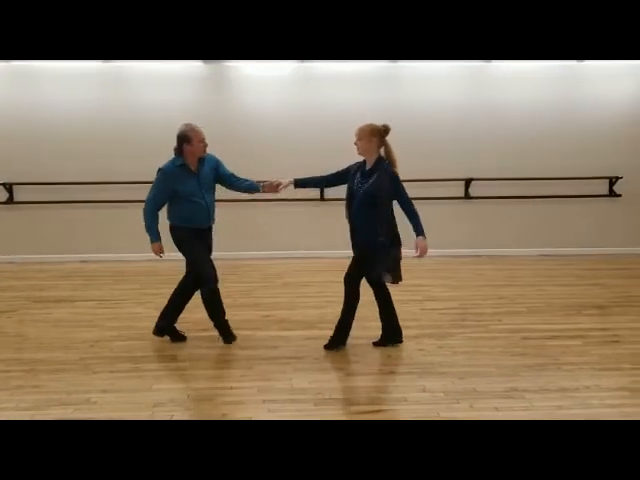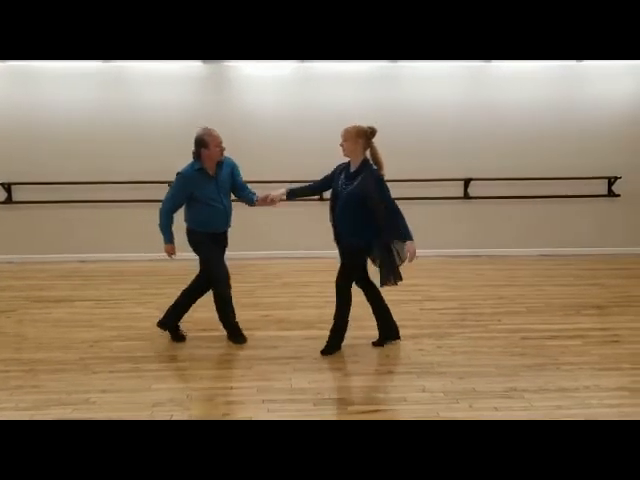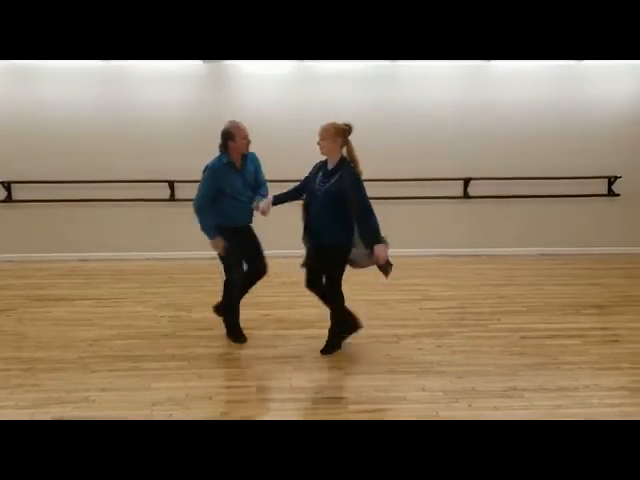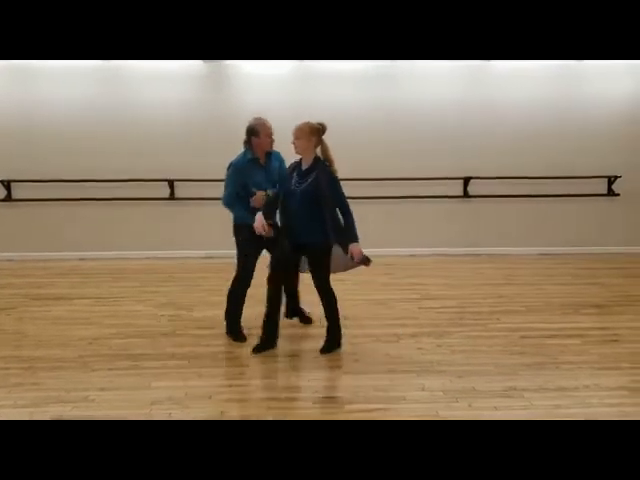
dt=0.2s
person 1, frame 1
left shoulder: (387, 174)
right shoulder: (355, 169)
left elbow: (406, 204)
right elbow: (326, 181)
left wrist: (420, 234)
right wrist: (294, 182)
left hip: (376, 240)
right hip: (361, 238)
left knee: (351, 281)
right knee: (376, 282)
left ankle: (340, 336)
right ankle: (392, 333)
person 1, frame 2
left shoulder: (372, 176)
right shoulder: (341, 170)
left elbow: (391, 209)
right elbow: (316, 187)
left wrist: (407, 239)
right wrist: (287, 193)
left hip: (360, 241)
right hip: (344, 240)
left knee: (343, 285)
right knee: (363, 284)
left ankle: (336, 340)
right ankle: (388, 330)
person 1, frame 3
left shoulder: (349, 174)
right shoulder: (318, 169)
left elbow: (365, 209)
right elbow: (297, 191)
left wrist: (378, 242)
right wrist: (272, 199)
left hip: (338, 240)
right hip: (316, 238)
left knee: (332, 286)
right knee: (312, 281)
left ankle: (335, 337)
right ankle: (348, 321)
person 1, frame 4
left shoulder: (325, 173)
right shoulder: (291, 170)
left elbow: (342, 206)
right elbow: (276, 198)
left wrist: (352, 240)
right wrist: (261, 214)
left hip: (317, 240)
right hip: (290, 238)
left knee: (323, 286)
right knee: (274, 281)
left ankle: (333, 337)
right ankle: (269, 337)
person 2, frame 1
left shoulder: (212, 162)
right shoulder: (169, 172)
left elbow: (233, 181)
right elbow: (151, 206)
left wrist: (259, 187)
right wrist: (155, 238)
left hip: (205, 231)
right hip: (184, 232)
left knee: (193, 278)
right knee: (208, 276)
left ankle: (165, 324)
right ankle: (222, 324)
person 2, frame 2
left shoulder: (229, 166)
right shoulder: (188, 176)
left elbow: (241, 190)
right elbow: (167, 208)
left wrist: (254, 199)
right wrist: (168, 240)
left hip: (221, 234)
right hip: (201, 236)
left knee: (206, 280)
right knee: (220, 279)
left ankle: (170, 319)
right ankle: (231, 327)
person 2, frame 3
left shoulder: (252, 160)
right shoulder: (214, 169)
left elbow: (262, 187)
right elbow: (200, 205)
left wrist: (259, 201)
right wrist: (213, 236)
left hip: (244, 227)
right hip: (223, 230)
left knee: (259, 269)
right knee: (235, 276)
left ankle: (225, 306)
right ankle: (232, 325)
person 2, frame 4
left shoulder: (276, 158)
right shoulder: (239, 166)
right elbow: (229, 200)
left wrist: (269, 195)
right wrist: (252, 221)
right hip: (247, 228)
right knee: (244, 276)
left ankle: (293, 307)
right ankle: (232, 324)
